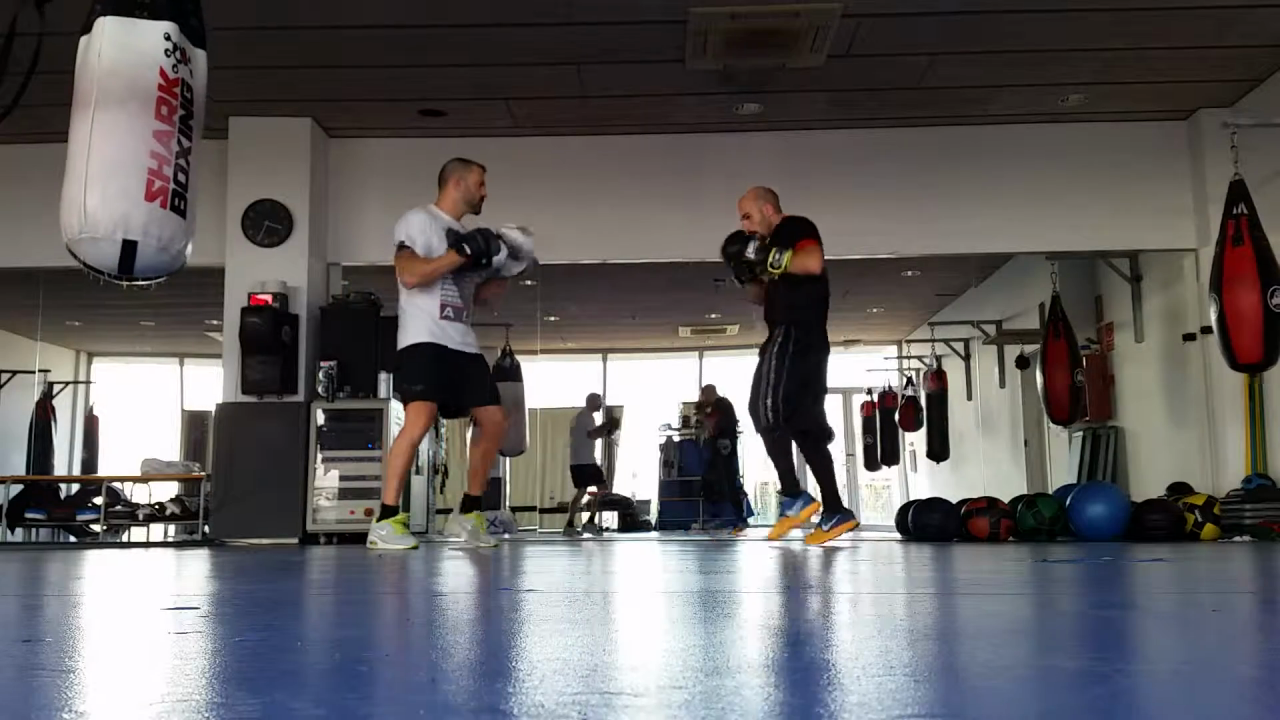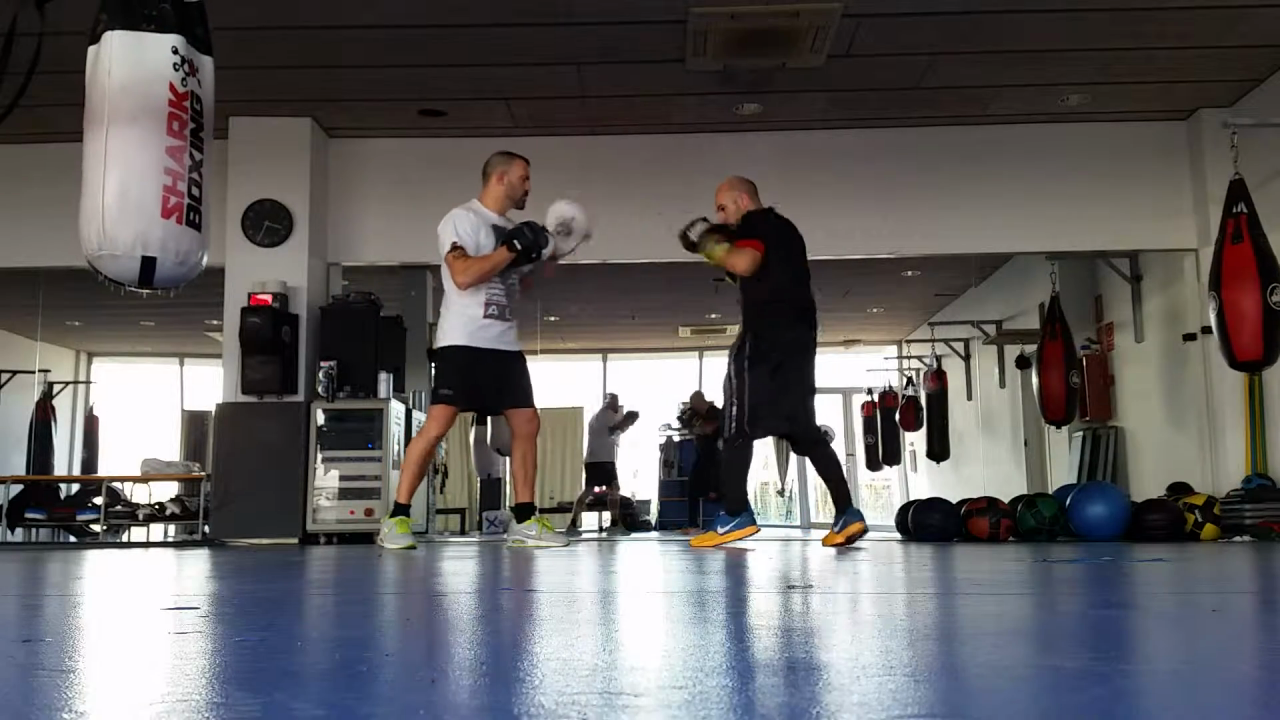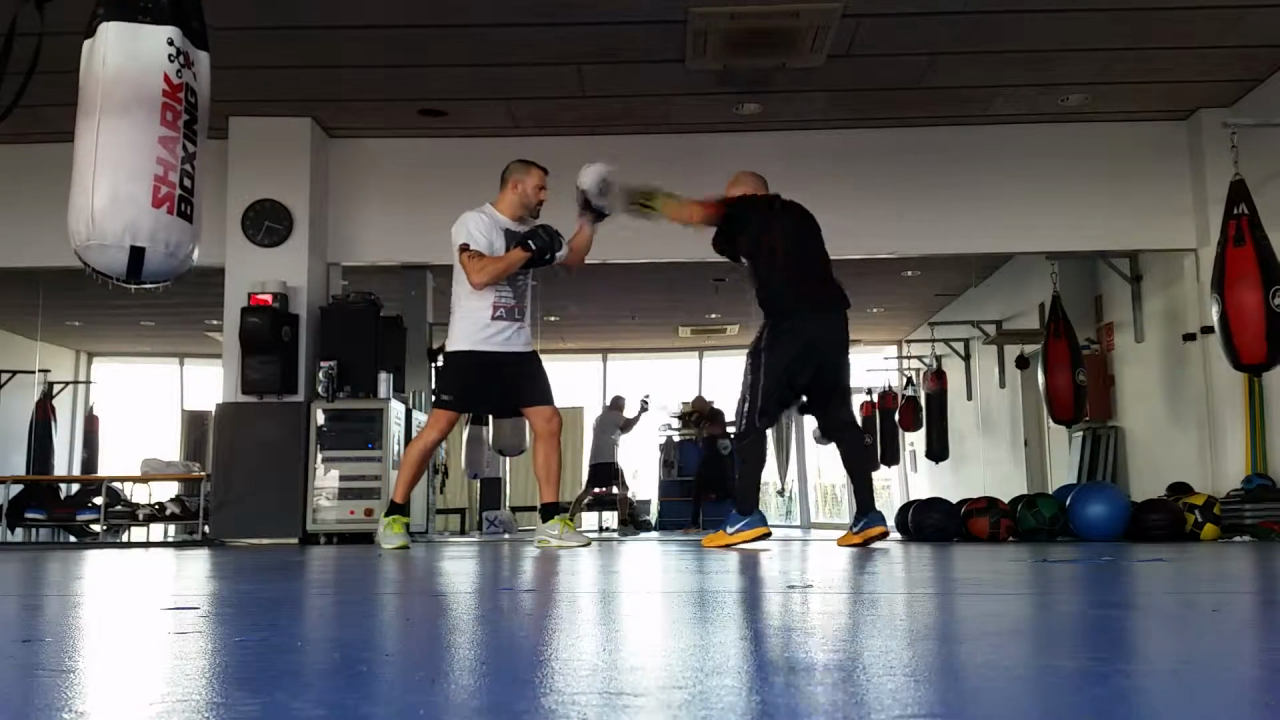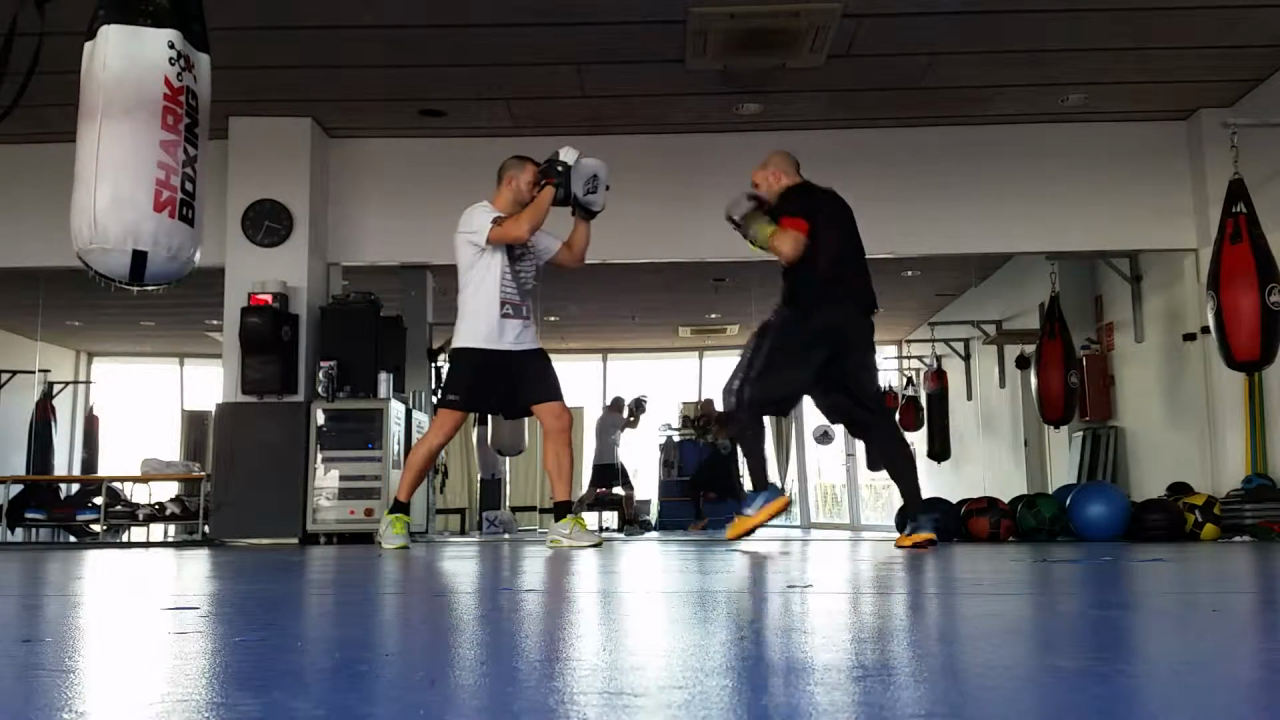
dt=1s
person 1, frame 1
left shoulder: (464, 235)
right shoulder: (417, 221)
left elbow: (480, 295)
right elbow: (410, 275)
left wrist: (503, 269)
right wrist: (463, 253)
left hip: (464, 345)
right hip: (424, 342)
left knee: (493, 422)
right knee: (419, 422)
left ankle: (467, 515)
right ankle: (386, 520)
person 1, frame 2
left shoulder: (510, 228)
right shoulder: (463, 218)
right elbow: (463, 276)
left wrist: (551, 250)
right wrist: (511, 249)
left hip: (504, 345)
right hip: (463, 342)
left knee: (527, 425)
right knee: (438, 424)
left ankle: (524, 521)
right ankle: (396, 518)
person 1, frame 3
left shoulder: (527, 231)
right shoulder: (475, 221)
left elbow: (574, 258)
right elbow: (479, 276)
left wrist: (589, 217)
right wrist: (527, 248)
left hip: (517, 349)
right hip: (471, 347)
left knee: (548, 423)
right knee: (438, 427)
left ankle: (551, 522)
right ankle: (394, 515)
person 1, frame 4
left shoulder: (531, 232)
right shoulder: (476, 217)
left elbow: (572, 258)
right elbow: (520, 230)
left wrist: (582, 213)
right wrist: (551, 185)
left hip: (524, 348)
right hip: (477, 346)
left knee: (558, 421)
right knee: (444, 428)
left ankle: (564, 523)
right ankle: (397, 514)
person 2, frame 1
left shoulder: (796, 227)
right shoulder: (775, 244)
left elbow: (815, 263)
right elbow: (763, 297)
left wrist: (766, 257)
right wrist: (745, 269)
left hip: (796, 336)
right hip: (795, 339)
left knee: (767, 408)
right knee: (806, 426)
left ankle: (795, 497)
right ankle: (835, 513)
person 2, frame 2
left shoulder: (757, 221)
right shoulder: (785, 229)
left elbow: (744, 264)
left wrist: (709, 242)
right wrist: (722, 253)
left hip: (765, 334)
right hip: (798, 335)
left knee: (737, 420)
right knee: (801, 425)
left ankle: (735, 515)
right ankle: (847, 514)
person 2, frame 3
left shoulder: (750, 210)
right shoulder: (799, 215)
left elbow: (692, 212)
left wrist: (650, 199)
right wrist: (745, 252)
left hip: (790, 324)
right hip: (831, 321)
left knee: (754, 417)
right knee: (839, 418)
left ankle: (747, 515)
right ankle: (867, 515)
person 2, frame 4
left shoulder: (796, 197)
right shoulder: (833, 202)
left elbow: (788, 249)
left wrist: (754, 220)
right wrist: (761, 231)
left hip: (807, 312)
right hip: (854, 318)
left knee: (744, 397)
right knee: (874, 418)
left ankle: (763, 492)
right ankle: (919, 522)
